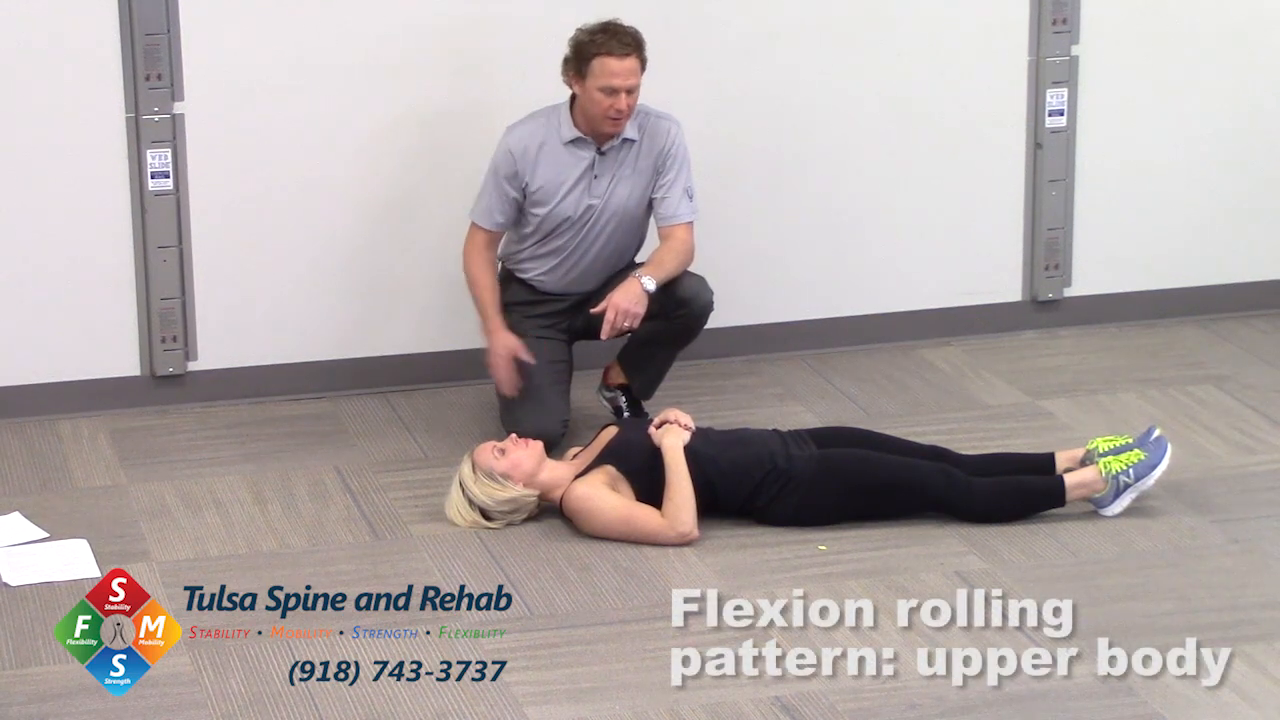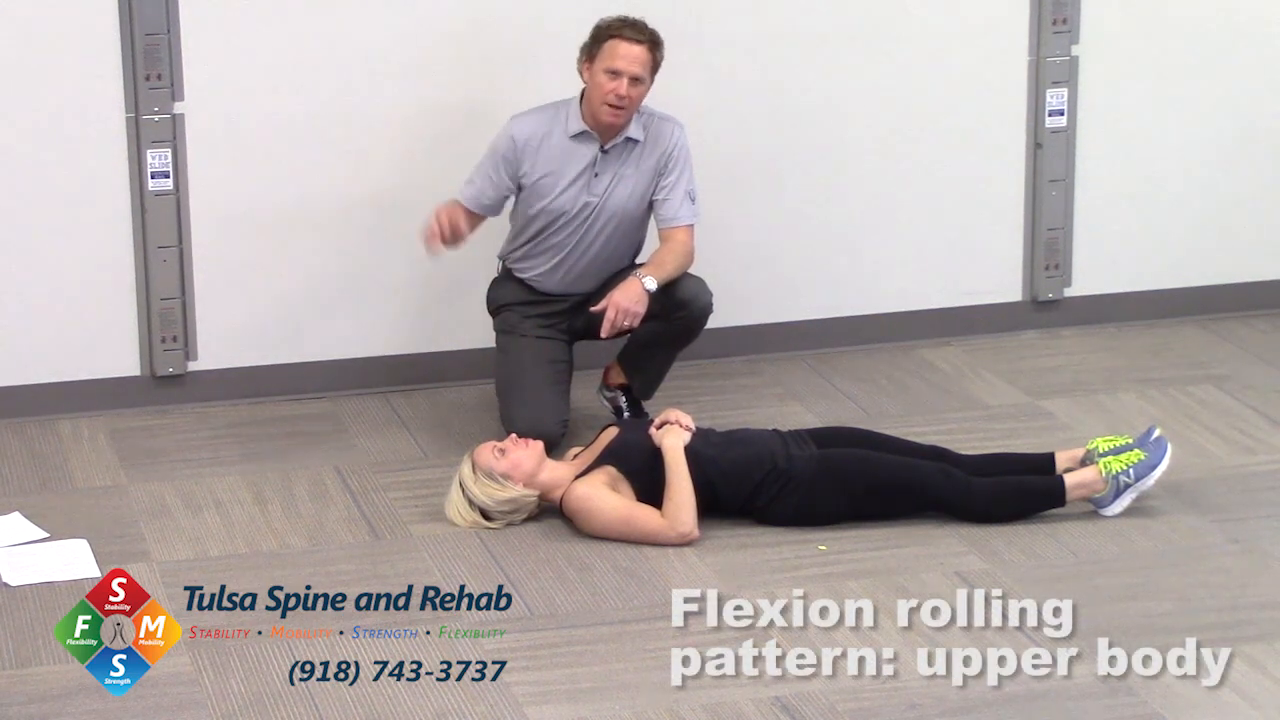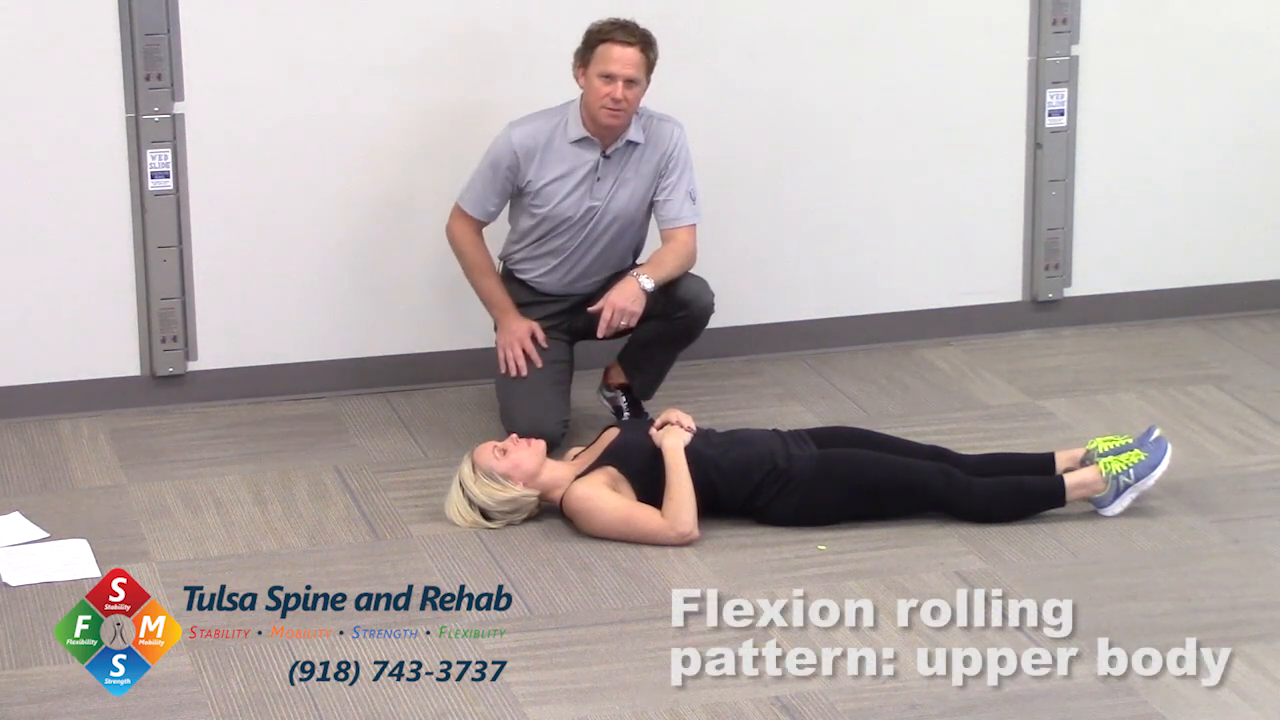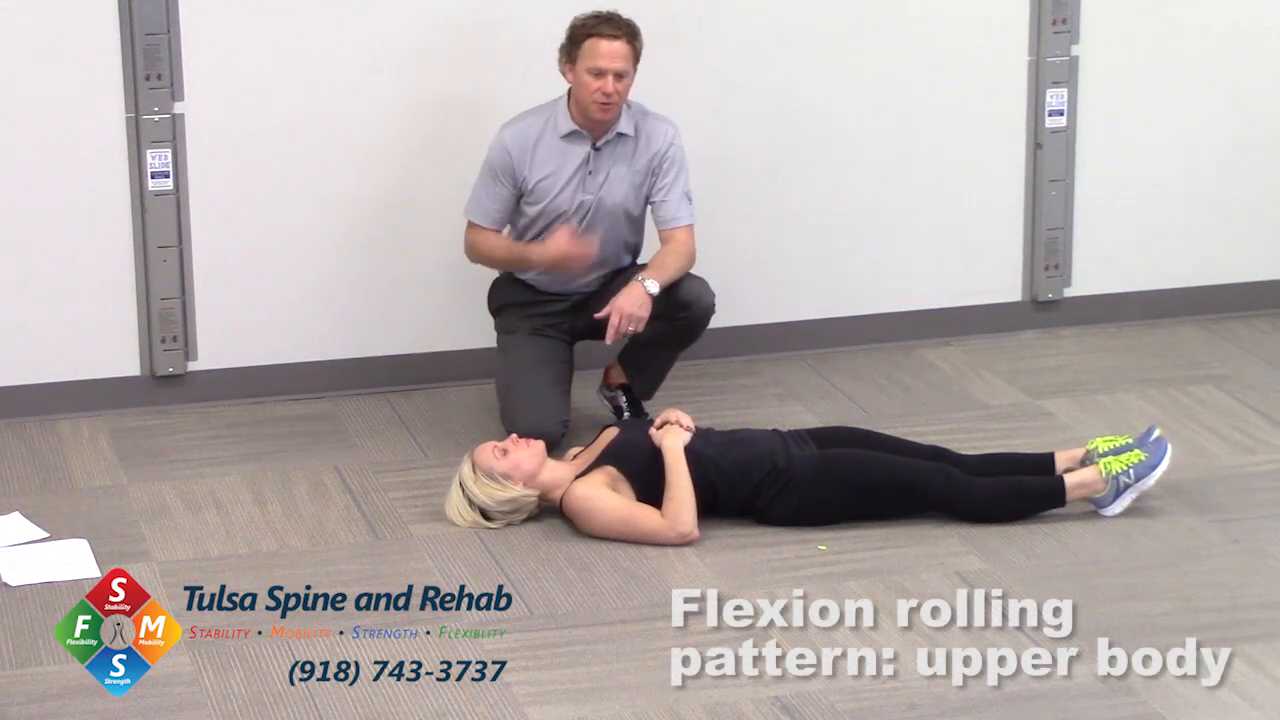
dt=0.7s
person 1, frame 1
left shoulder: (582, 461)
right shoulder: (582, 501)
right elbow: (680, 528)
left wrist: (669, 422)
right wrist: (672, 448)
left hip: (777, 446)
right hip: (780, 491)
left knee: (946, 460)
right knee: (946, 490)
left ankle: (1080, 459)
right ankle: (1097, 485)
person 1, frame 2
left shoulder: (582, 460)
right shoulder: (583, 500)
right elbow: (681, 527)
left wrist: (668, 422)
right wrist: (673, 449)
left hip: (777, 444)
right hip: (781, 489)
left knee: (943, 461)
right knee: (946, 489)
left ankle: (1081, 459)
right ankle: (1095, 484)
person 1, frame 3
left shoulder: (580, 462)
right shoulder: (583, 500)
right elbow: (680, 528)
left wrist: (669, 422)
right wrist: (672, 450)
left hip: (777, 445)
right hip: (781, 490)
left knee: (946, 460)
right knee: (946, 490)
left ankle: (1081, 458)
right ankle: (1097, 485)
person 1, frame 4
left shoulder: (581, 461)
right shoulder: (583, 499)
right elbow: (680, 528)
left wrist: (667, 422)
right wrist: (671, 449)
left hip: (778, 445)
right hip: (781, 489)
left knee: (945, 461)
right knee: (948, 490)
left ankle: (1080, 459)
right ankle: (1095, 485)
person 2, frame 1
left shoulder: (663, 136)
right shoulder: (523, 142)
left elbow: (679, 239)
right elbow: (481, 241)
left wrist: (640, 283)
right wrist: (496, 331)
left hip: (612, 290)
right hip: (533, 298)
left knee: (695, 297)
right knee: (536, 430)
left ankle: (618, 380)
right ankle: (532, 371)
person 2, frame 2
left shoulder: (667, 138)
right shoulder: (527, 133)
left elbow: (680, 243)
right elbow: (467, 214)
left wrist: (643, 281)
right wrist: (448, 221)
left hip: (610, 290)
right hip: (531, 299)
left knee: (693, 299)
right knee: (536, 432)
left ankle: (620, 382)
right ankle: (528, 370)
person 2, frame 3
left shoulder: (666, 139)
right shoulder: (524, 140)
left elbow: (682, 243)
right elbow: (462, 225)
left wrist: (640, 281)
right wrist: (505, 317)
left hip: (612, 289)
right hip: (534, 299)
left knee: (695, 298)
right knee: (537, 430)
left ankle: (621, 382)
right ankle: (530, 375)
person 2, frame 4
left shoulder: (659, 136)
right shoulder: (517, 139)
left elbow: (680, 243)
right elbow: (477, 242)
left wrist: (645, 286)
right wrist: (538, 255)
left hip: (611, 286)
right hip: (531, 299)
left knee: (695, 299)
right knee: (537, 432)
left ankle: (621, 382)
right ankle: (532, 370)
